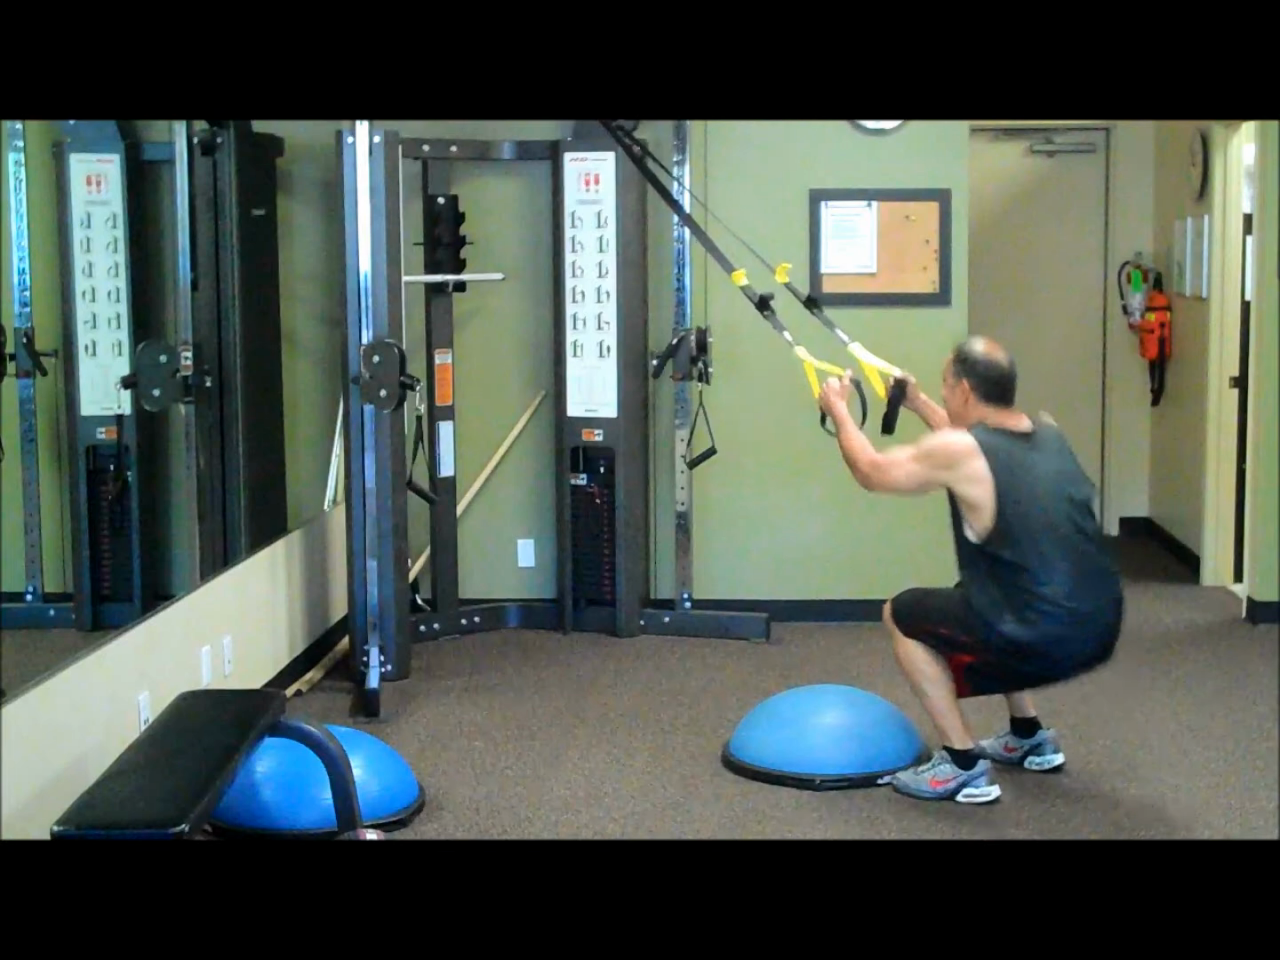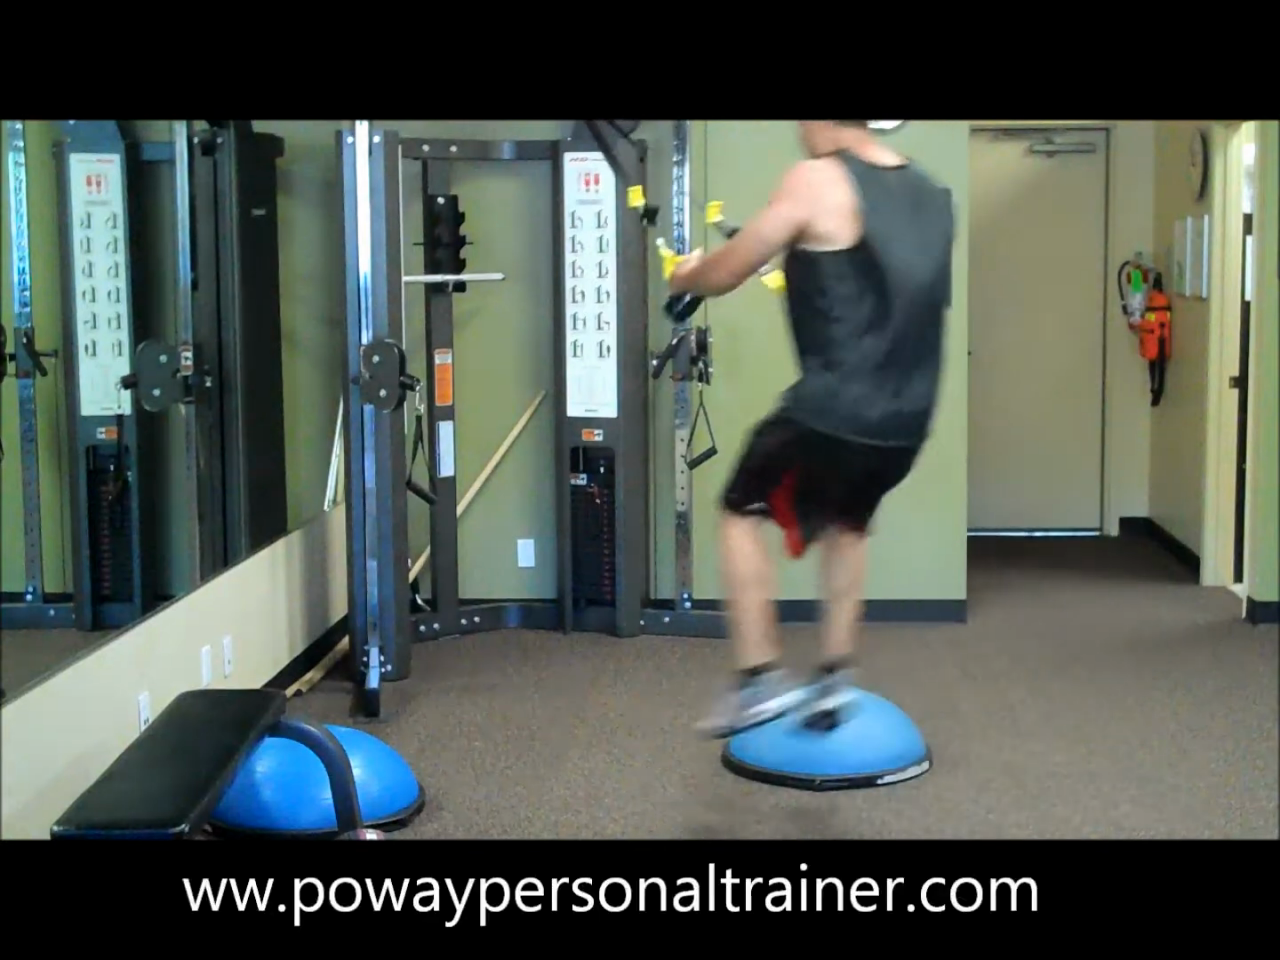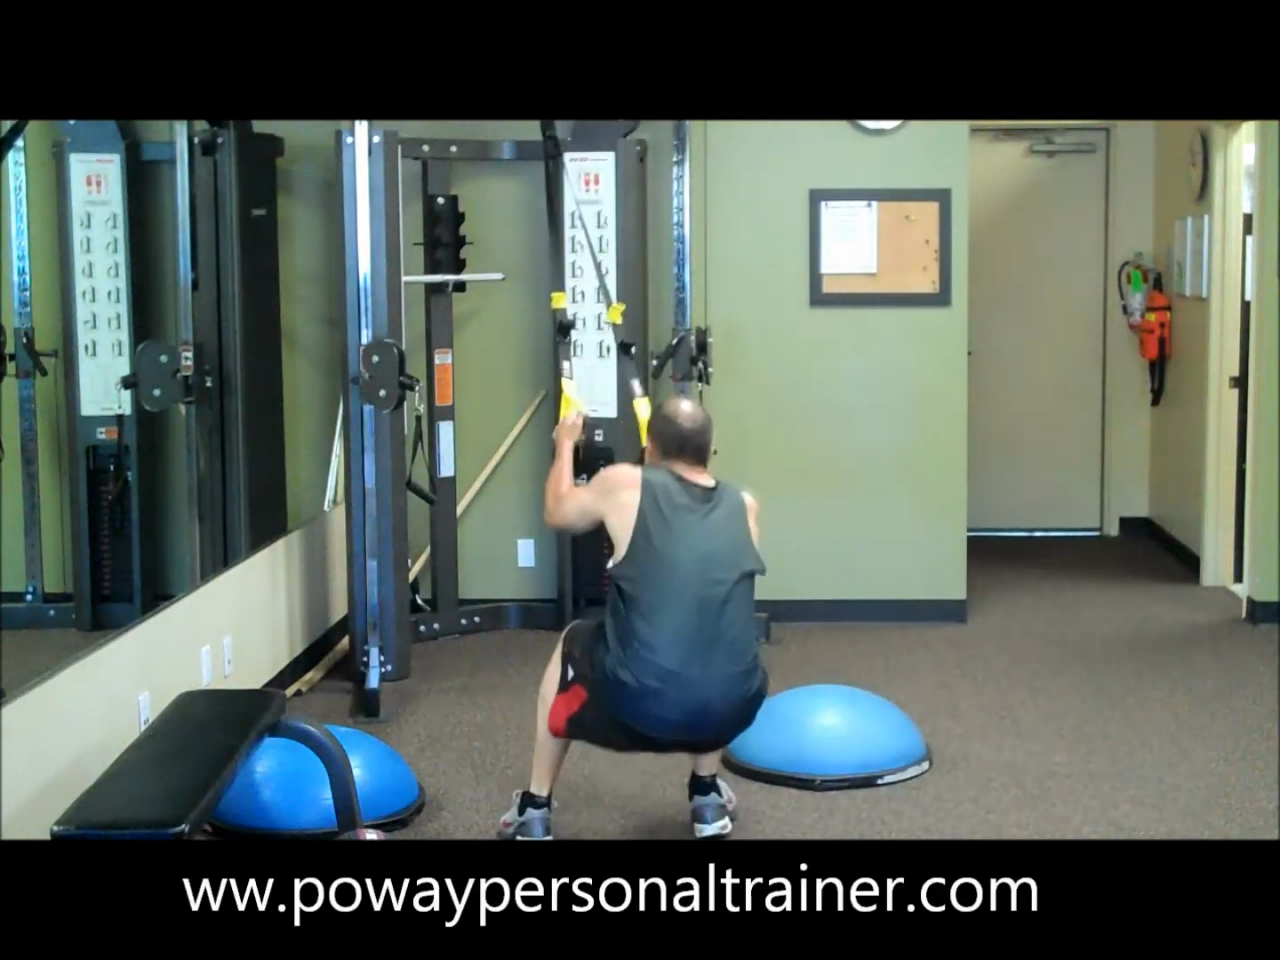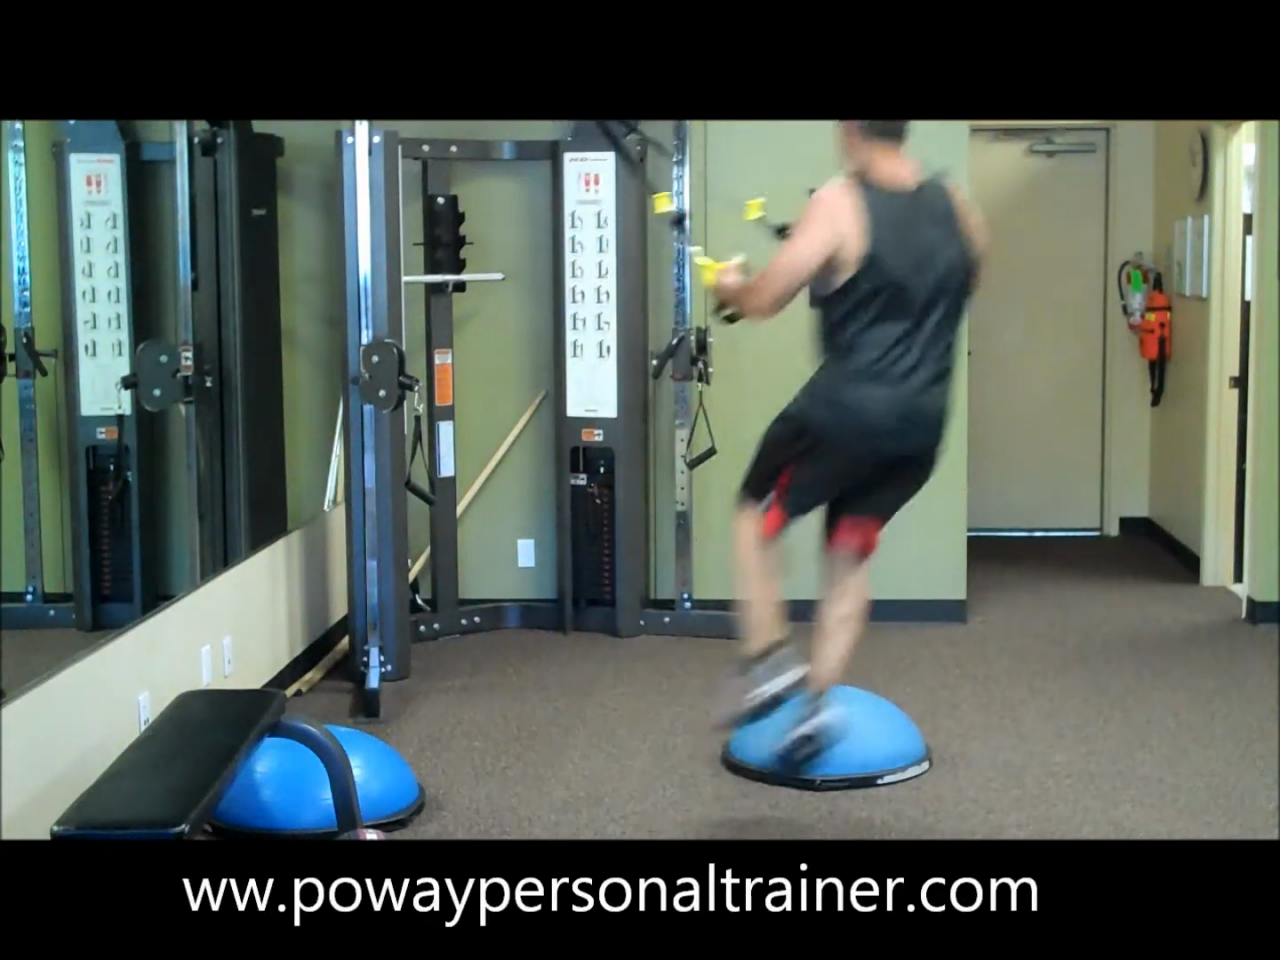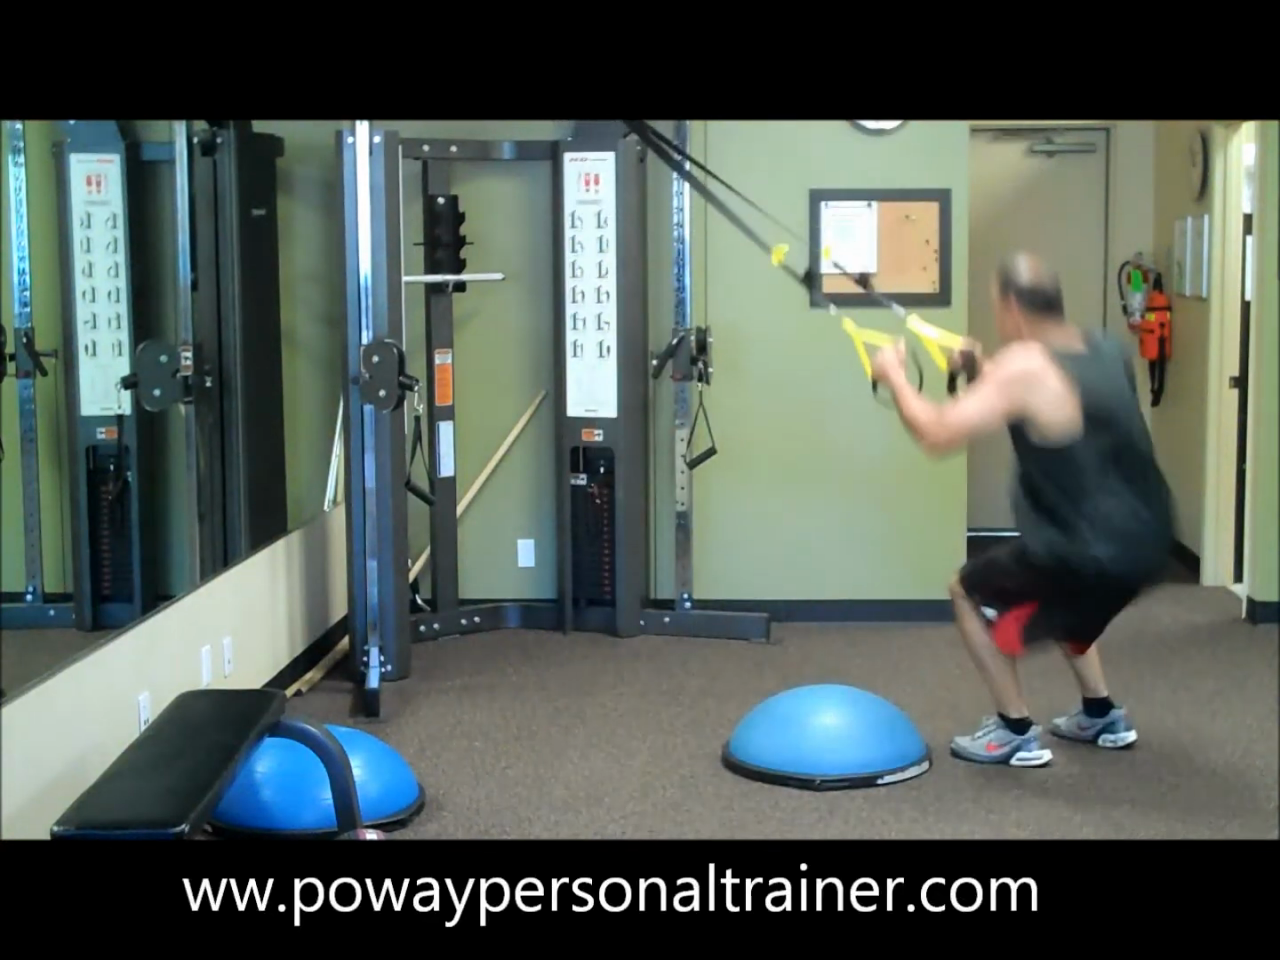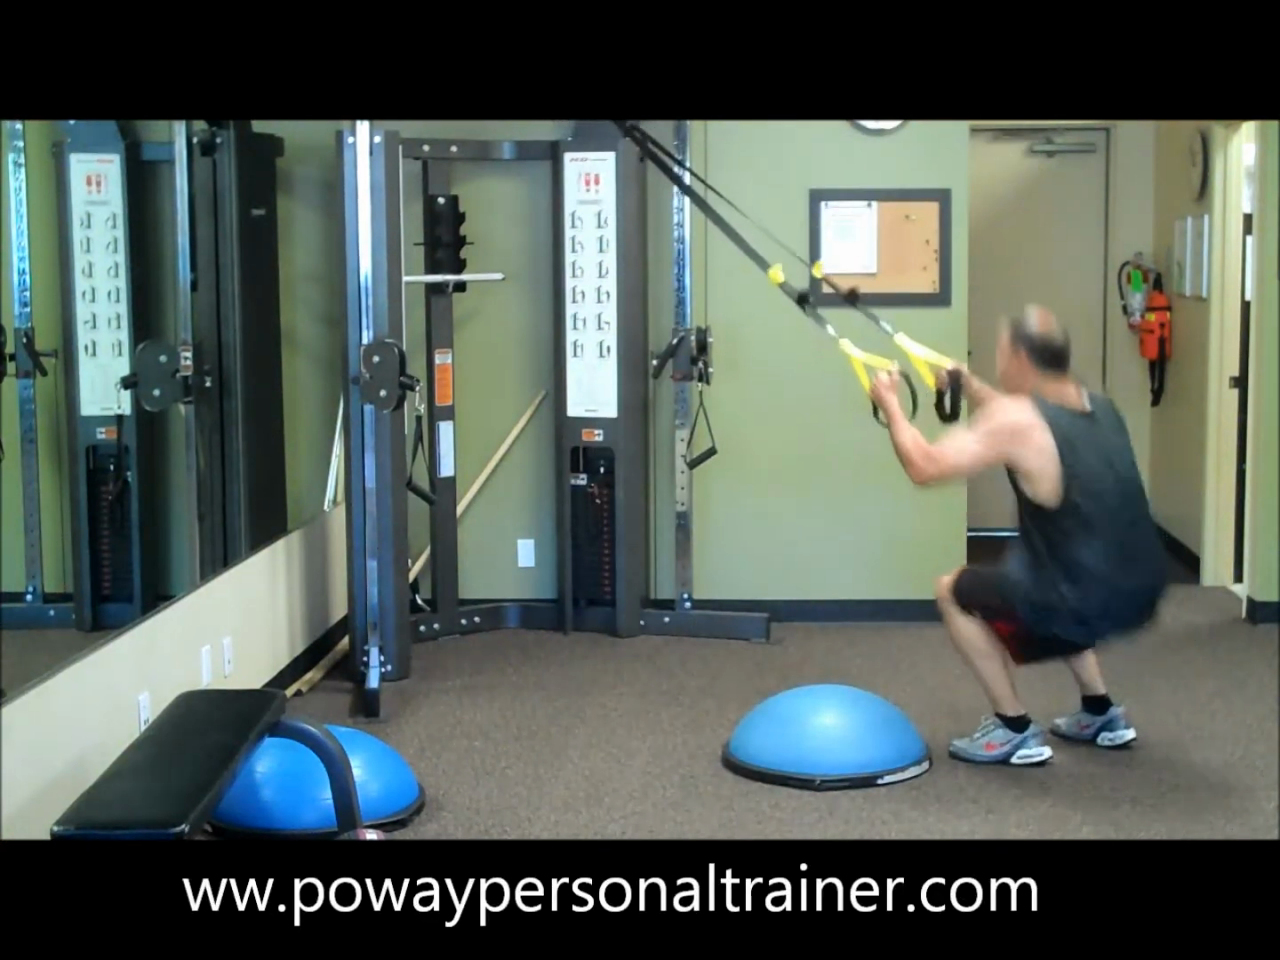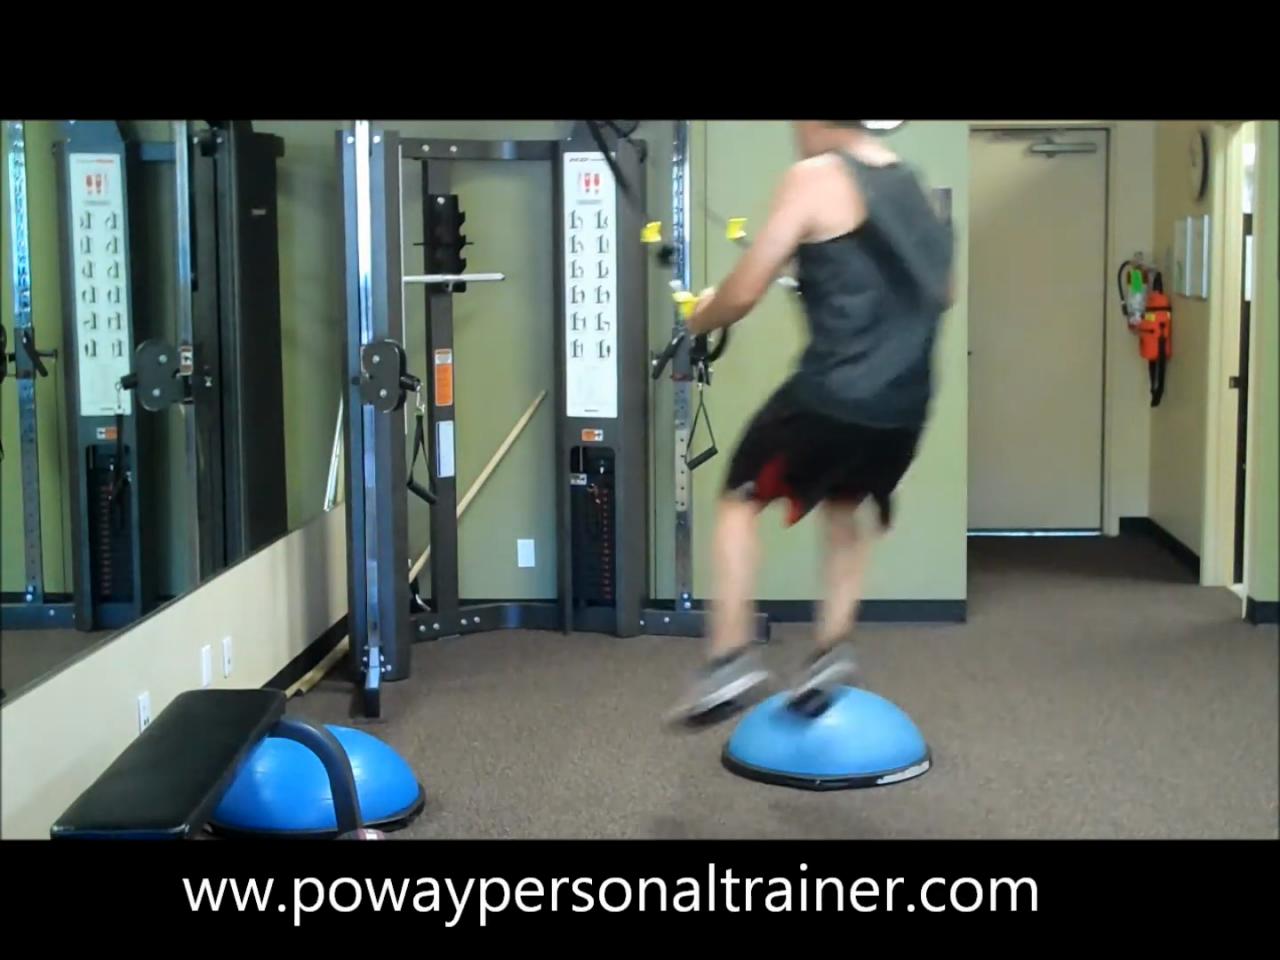
dt=0.5s
person 1, frame 1
left shoulder: (959, 454)
right shoulder: (1050, 434)
left elbow: (872, 472)
left wrist: (837, 409)
right wrist: (915, 400)
left hip: (1047, 641)
right hip: (1101, 626)
left knee: (904, 616)
right knee: (980, 601)
left ankle: (963, 766)
right ankle: (1030, 736)
person 1, frame 2
left shoulder: (816, 181)
right shoulder: (932, 192)
left elbow: (723, 275)
left wrist: (690, 274)
left hip: (835, 410)
right hip: (909, 416)
left knee: (742, 516)
right knee: (846, 525)
left ankle: (761, 678)
right ankle: (837, 674)
person 1, frame 3
left shoulder: (625, 485)
right shoulder: (744, 506)
left elbow: (558, 514)
left wrist: (565, 444)
left hip: (643, 701)
right hip: (732, 707)
left knee: (574, 648)
left ankle: (535, 811)
right ankle: (707, 797)
person 1, frame 4
left shoulder: (839, 204)
right shoulder: (959, 209)
left elbow: (760, 301)
left wrist: (731, 287)
left hip: (845, 413)
right hip: (920, 427)
left knee: (756, 516)
right knee: (849, 555)
left ankle: (765, 661)
right ankle: (815, 701)
person 1, frame 5
left shoulder: (1025, 368)
right shoulder: (1105, 352)
left elbow: (939, 435)
left wrist: (894, 375)
right wrist: (979, 365)
left hip: (1098, 552)
right hip: (1148, 542)
left knee: (971, 595)
right knee: (1067, 612)
left ankle: (1016, 733)
right ankle: (1103, 715)
person 1, frame 6
left shoulder: (1017, 422)
right shoulder: (1100, 409)
left elbow: (926, 469)
left wrist: (888, 400)
right wrist: (968, 383)
left hip: (1091, 601)
right hip: (1139, 592)
left knee: (956, 594)
left ankle: (1016, 730)
right ankle: (1103, 713)
person 1, frame 7
left shoulder: (816, 177)
right shoulder: (913, 188)
left elbow: (744, 293)
right elbow: (939, 295)
left wrist: (701, 317)
left hip: (834, 393)
right hip: (905, 403)
left knee: (739, 502)
right knee: (844, 509)
left ankle: (730, 659)
right ankle: (830, 649)
